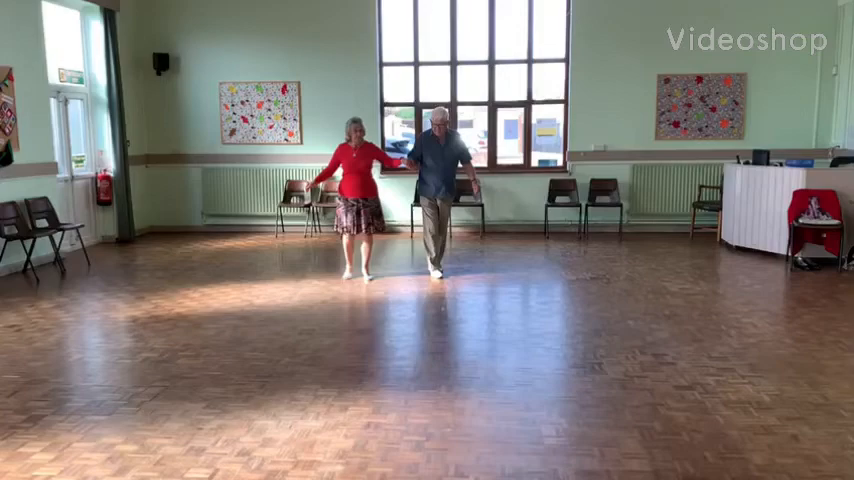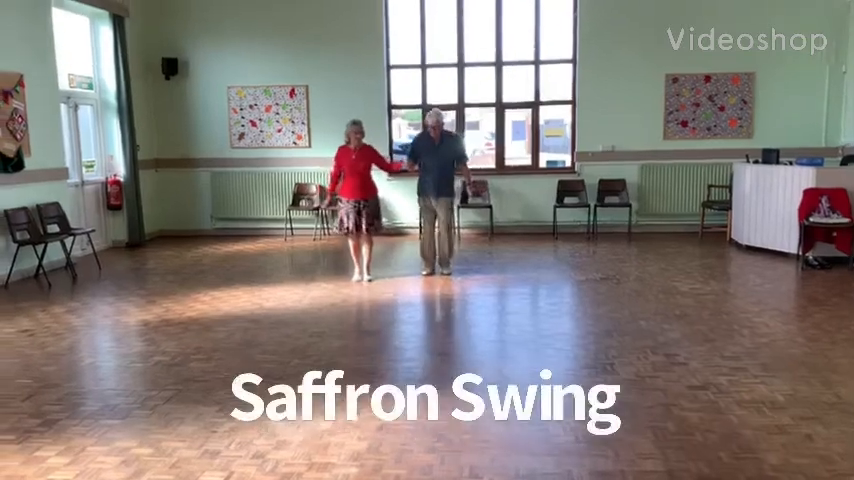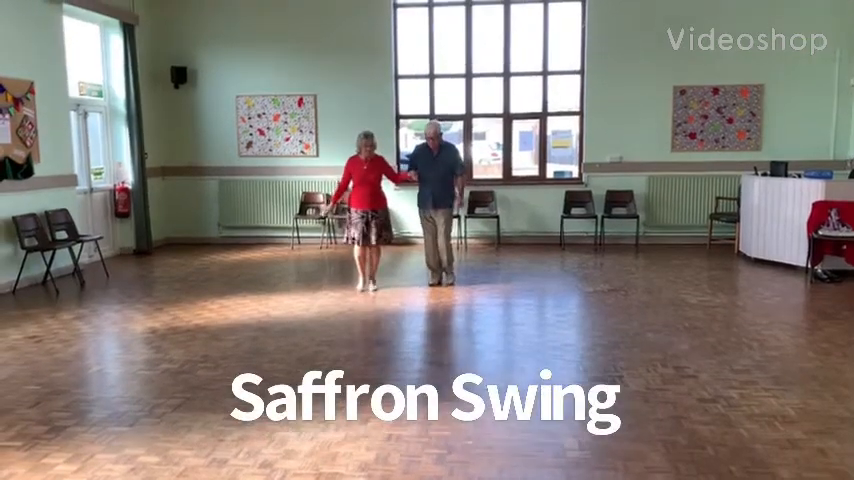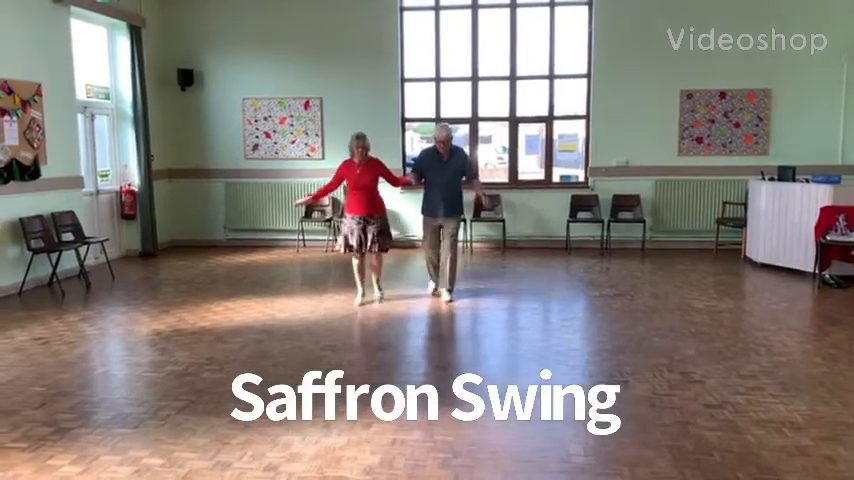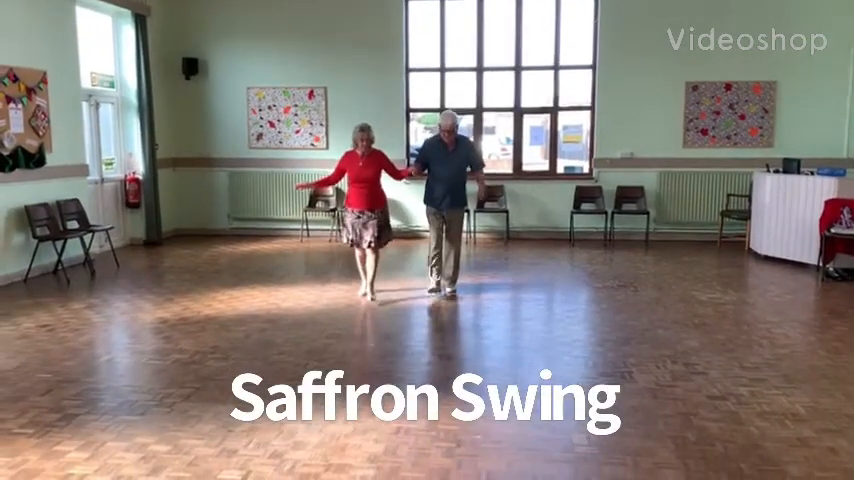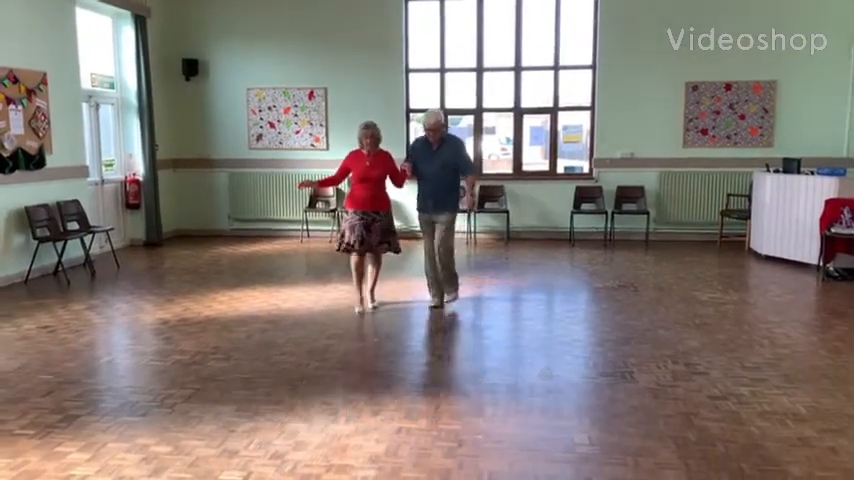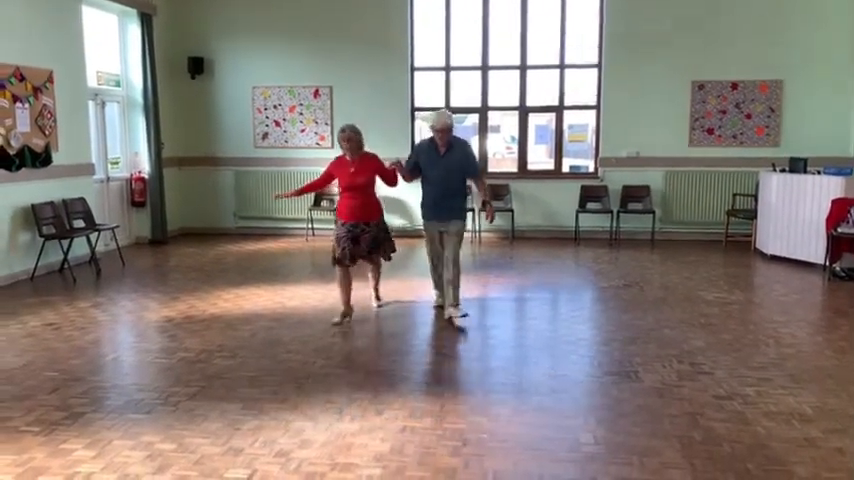
dt=0.7s
person 1, frame 1
left shoulder: (455, 138)
right shoulder: (424, 139)
left elbow: (466, 162)
right elbow: (414, 161)
left wrist: (473, 180)
right wrist: (409, 163)
left hip: (447, 191)
right hip: (428, 191)
left knee: (442, 229)
right knee: (430, 229)
left ankle: (437, 262)
right ankle: (433, 265)
person 1, frame 2
left shoulder: (453, 139)
right shoulder: (420, 139)
left elbow: (461, 164)
right elbow: (412, 161)
left wrist: (468, 182)
right wrist: (410, 165)
left hip: (445, 192)
right hip: (425, 191)
left knee: (445, 229)
right knee: (427, 229)
left ankle: (445, 263)
right ankle: (428, 264)
person 1, frame 3
left shoulder: (451, 150)
right shoulder: (418, 151)
left elbow: (459, 175)
right elbow: (412, 172)
left wrist: (460, 195)
right wrist: (412, 175)
left hip: (444, 203)
right hip: (425, 203)
left knee: (444, 239)
right knee: (430, 240)
left ankle: (448, 272)
right ankle: (435, 274)
person 1, frame 4
left shoulder: (460, 155)
right shoulder: (425, 155)
left elbow: (472, 178)
right elbow: (417, 177)
left wrist: (481, 193)
right wrist: (413, 178)
left hip: (452, 212)
right hip: (431, 211)
left knee: (449, 251)
right knee: (429, 247)
left ankle: (446, 288)
right ankle: (434, 279)
person 1, frame 5
left shoulder: (466, 145)
right shoulder: (430, 144)
left elbow: (477, 167)
right elbow: (420, 166)
left wrist: (481, 184)
right wrist: (416, 169)
left hip: (456, 203)
right hip: (434, 203)
left knee: (453, 243)
right knee: (435, 242)
left ankle: (450, 283)
right ankle: (435, 280)
person 1, frame 6
left shoulder: (455, 144)
right shoulder: (417, 145)
left elbow: (469, 172)
right elbow: (412, 173)
left wrist: (469, 193)
right wrist: (408, 170)
left hip: (447, 207)
right hip: (425, 207)
left knee: (442, 247)
right knee: (430, 251)
left ankle: (451, 287)
right ankle: (436, 294)
person 1, frame 7
left shoulder: (463, 148)
right shoulder: (422, 148)
left elbow: (477, 178)
right elbow: (410, 176)
left wrist: (487, 202)
right wrist: (400, 169)
left hip: (455, 215)
right hip: (431, 214)
left knee: (452, 259)
right knee: (435, 257)
left ankle: (453, 307)
right ankle: (440, 294)
person 2, frame 1
left shoulder: (370, 148)
right shoulder: (341, 149)
left elbow: (389, 161)
right elbow: (330, 169)
left wrist: (403, 161)
right wrist: (316, 181)
left hip: (367, 196)
right hip: (347, 197)
left knee: (367, 233)
right knee: (347, 233)
left ankle: (365, 268)
right ankle: (348, 267)
person 2, frame 2
left shoulder: (369, 150)
right shoulder: (342, 151)
left elbow: (386, 166)
right elbow: (336, 175)
left wrist: (402, 165)
right wrist: (330, 194)
left hip: (367, 197)
right hip: (348, 198)
left knee: (367, 233)
right knee: (352, 234)
left ankle: (366, 269)
right ankle: (357, 269)
person 2, frame 3
left shoulder: (379, 161)
right shoulder: (352, 162)
left elbow: (395, 178)
right elbow: (343, 185)
left wrist: (408, 175)
right wrist: (332, 202)
left hip: (377, 208)
right hip: (357, 209)
left knee: (375, 244)
right knee: (359, 244)
left ankle: (371, 278)
right ankle: (362, 278)
person 2, frame 4
left shoulder: (375, 163)
right shoulder: (346, 165)
left elbow: (394, 180)
right elbow: (331, 185)
left wrist: (407, 179)
right wrist: (311, 198)
left hip: (375, 214)
right hip: (353, 215)
left knee: (376, 252)
right knee: (357, 253)
left ankle: (377, 284)
right ankle: (360, 291)
person 2, frame 5
left shoulder: (379, 156)
right shoulder: (348, 157)
left elbow: (396, 174)
right elbow: (333, 178)
left wrist: (409, 171)
right wrist: (312, 185)
left hip: (375, 208)
right hip: (354, 208)
left knee: (372, 247)
right knee: (358, 246)
left ankle: (370, 287)
right ankle: (364, 281)
person 2, frame 6
left shoulder: (385, 157)
right shoulder: (353, 156)
left elbow: (398, 182)
right elbow: (337, 178)
left wrist: (405, 170)
right wrist: (316, 183)
left hip: (379, 211)
right hip: (355, 211)
left knee: (375, 253)
right knee: (357, 254)
left ankle: (371, 293)
right ankle: (359, 297)
person 2, frame 7
left shoulder: (371, 159)
right shoulder: (337, 163)
left elbow: (391, 182)
right elbow: (319, 182)
left wrist: (393, 169)
right wrist: (294, 193)
left hip: (370, 218)
right hip: (346, 220)
left knee: (374, 259)
right knee: (342, 265)
left ankle: (375, 292)
right ankle: (346, 309)
